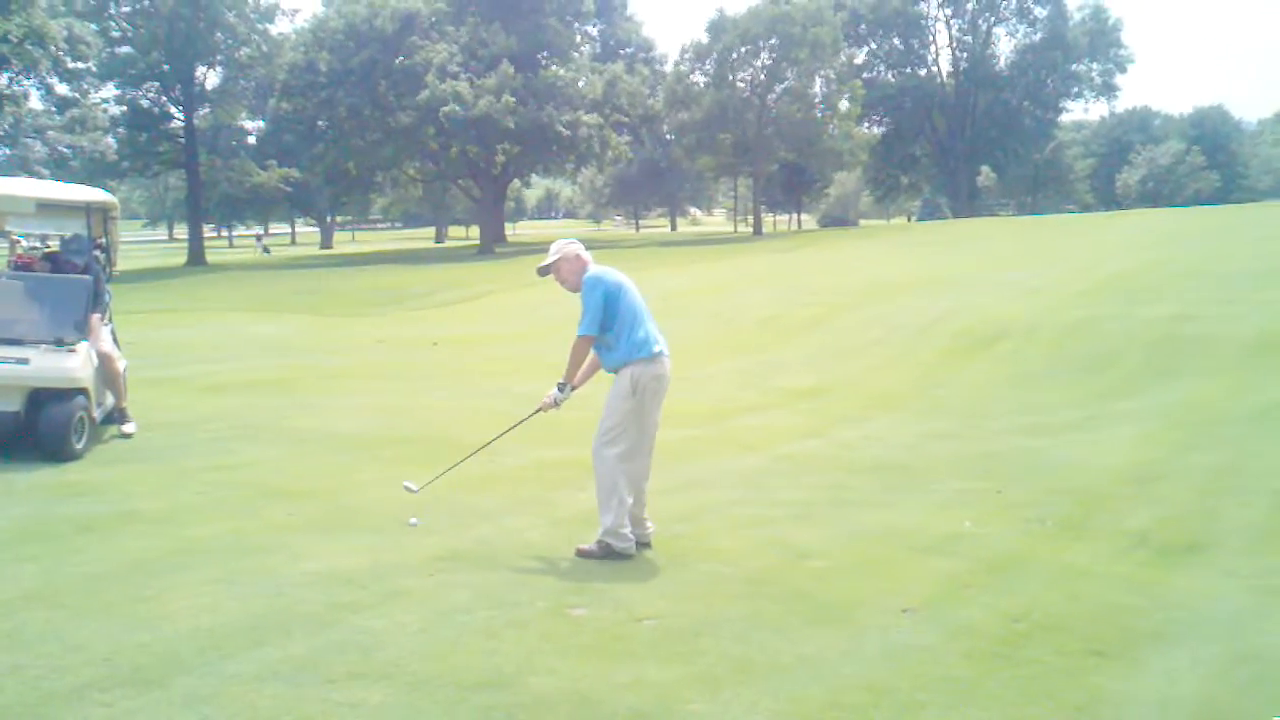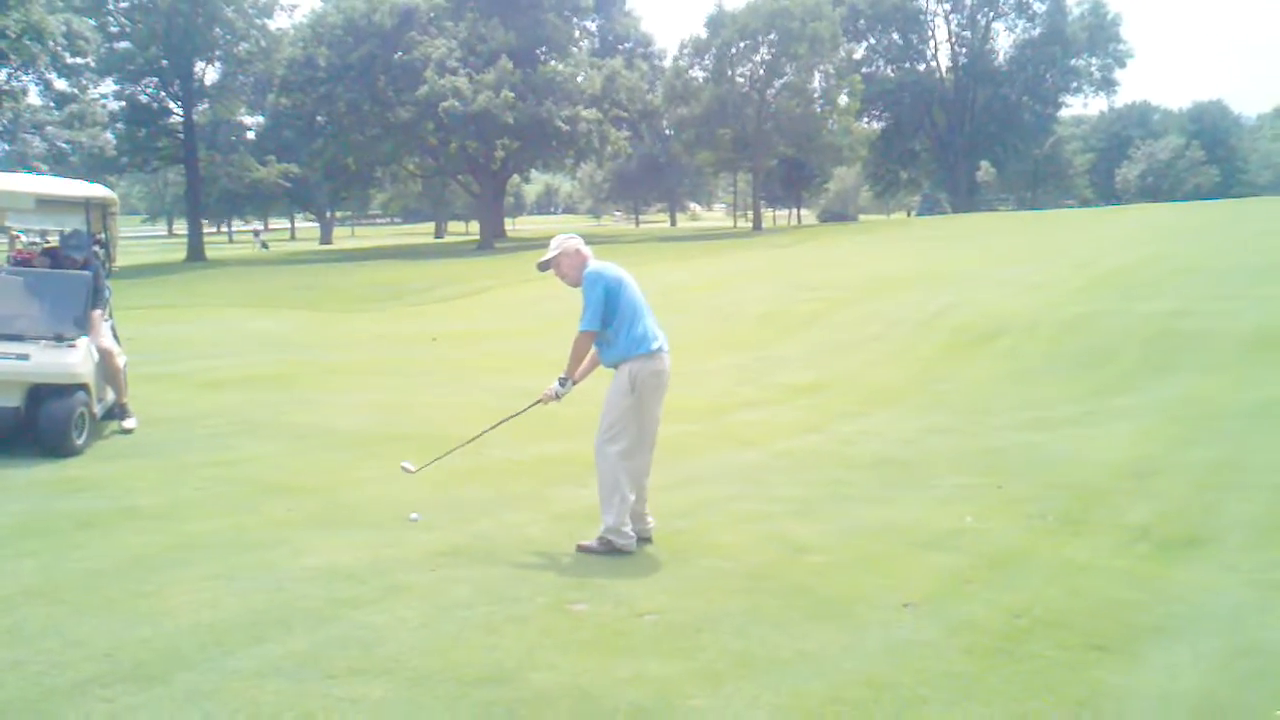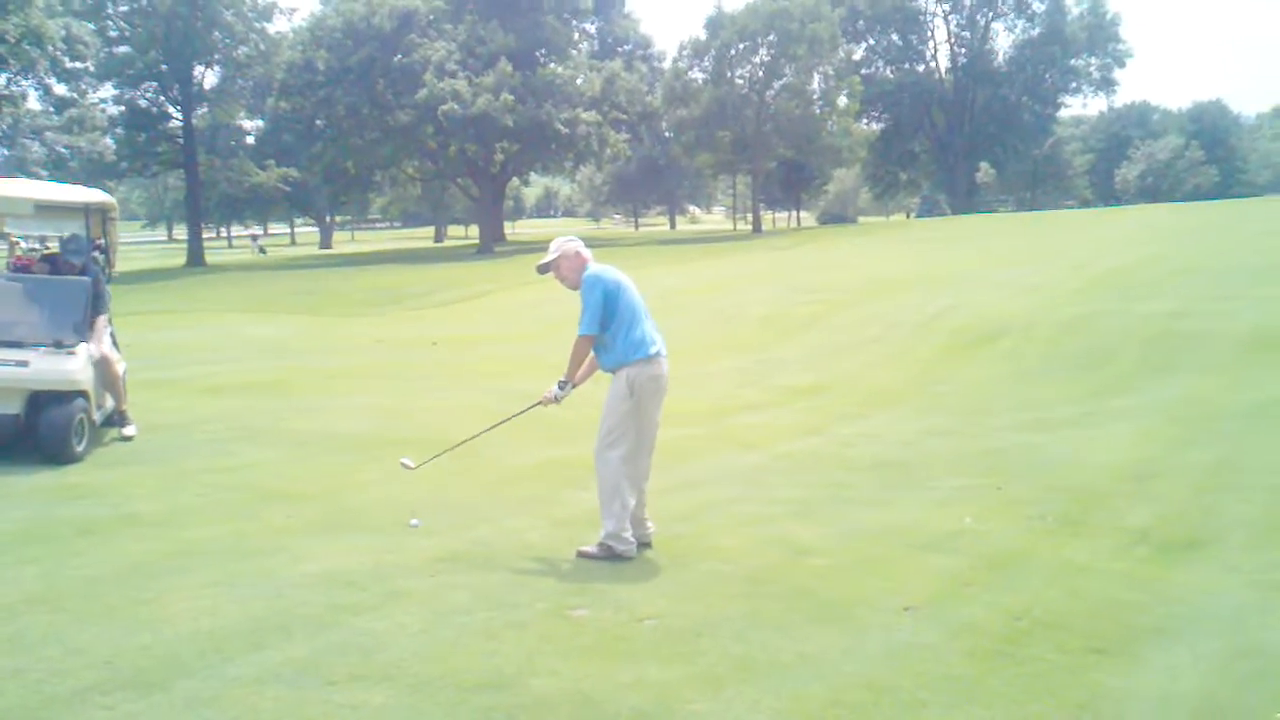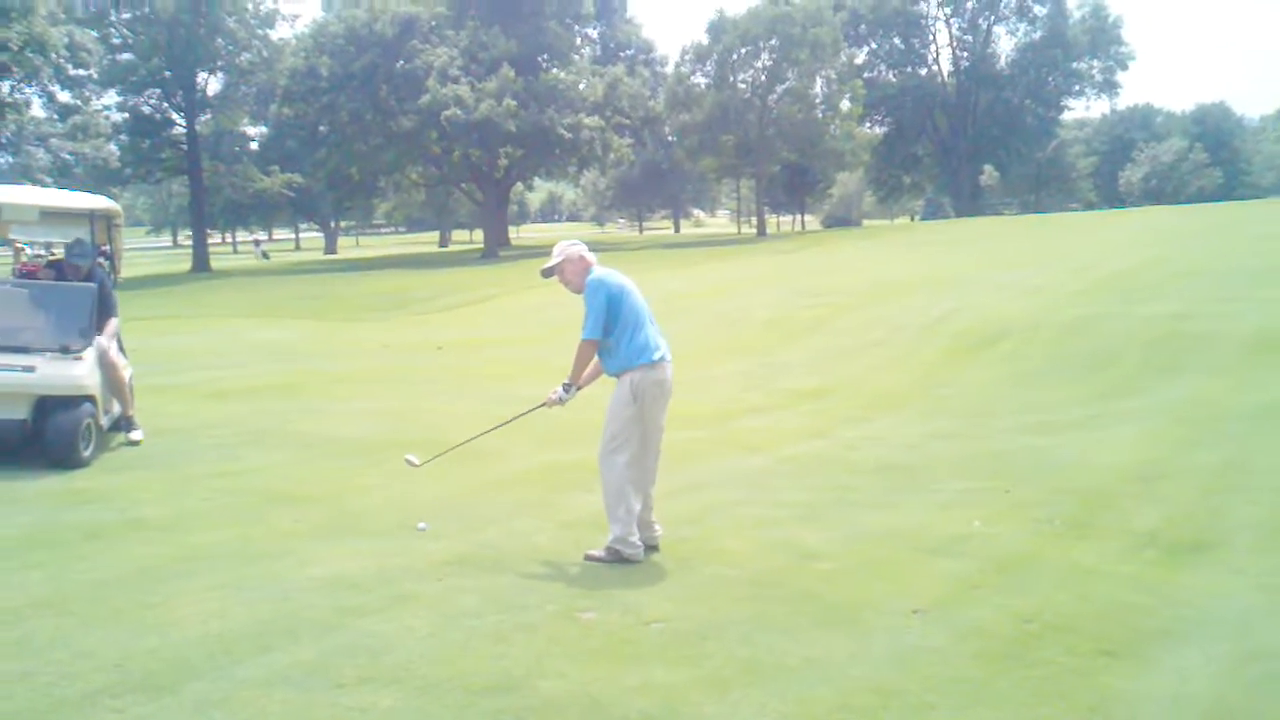
dt=0.1s
person 1, frame 1
left shoulder: (594, 279)
right shoulder: (605, 280)
left elbow: (584, 341)
right elbow: (601, 349)
left wrist: (563, 387)
right wrist: (571, 387)
left hip: (638, 370)
right hip: (650, 367)
left knee: (609, 452)
right knee: (631, 454)
left ankle: (616, 537)
right ankle: (637, 530)
person 1, frame 2
left shoulder: (595, 274)
right shoulder: (606, 275)
left elbow: (587, 336)
right elbow: (604, 343)
left wrist: (564, 381)
right wrist: (572, 382)
left hip: (637, 367)
right hip: (651, 363)
left knee: (612, 449)
right knee: (633, 450)
left ankle: (618, 535)
right ankle: (638, 525)
person 1, frame 3
left shoulder: (594, 277)
right shoulder: (605, 279)
left elbow: (586, 340)
right elbow: (603, 348)
left wrist: (564, 384)
right wrist: (572, 385)
left hip: (635, 371)
right hip: (649, 367)
left knee: (612, 454)
right knee: (632, 454)
left ankle: (618, 541)
right ankle: (638, 530)
person 1, frame 4
left shoulder: (597, 282)
right shoulder: (610, 282)
left elbow: (590, 344)
right elbow: (609, 350)
left wrist: (568, 387)
right wrist: (576, 387)
left hip: (639, 376)
right hip: (654, 372)
left knee: (616, 458)
right knee: (638, 459)
left ankle: (626, 544)
right ankle: (645, 533)
person 2, frame 1
left shoulder: (94, 273)
right shoulder: (49, 261)
left elbow: (95, 315)
left wrist: (91, 346)
left hip: (87, 325)
left knee: (106, 353)
left ankle: (122, 411)
person 2, frame 2
left shoulder: (93, 269)
right shoulder: (49, 256)
left elbow: (97, 310)
left wrist: (92, 340)
left hip: (88, 321)
left knee: (105, 348)
left ankle: (123, 406)
person 2, frame 3
left shoulder: (93, 274)
right shoulder: (47, 262)
left elbow: (101, 315)
left wrist: (94, 343)
right wrist: (36, 272)
left knee: (104, 356)
left ankle: (122, 413)
person 2, frame 4
left shoulder: (99, 278)
right shoulder: (52, 269)
left elbow: (113, 318)
left wrist: (104, 338)
right wrist: (41, 281)
left hip: (93, 332)
left knee: (110, 360)
left ankle: (129, 419)
